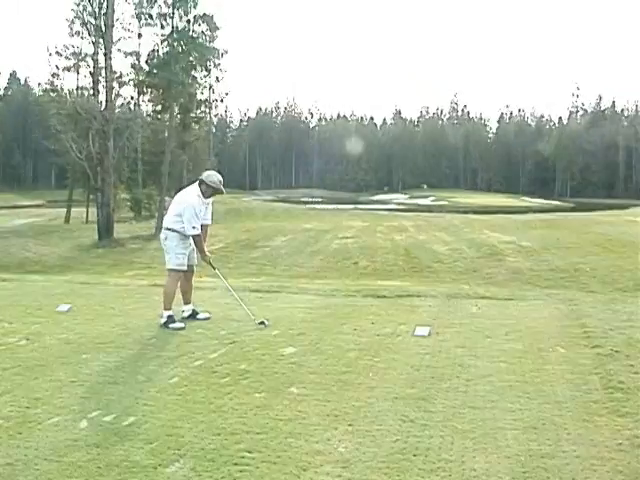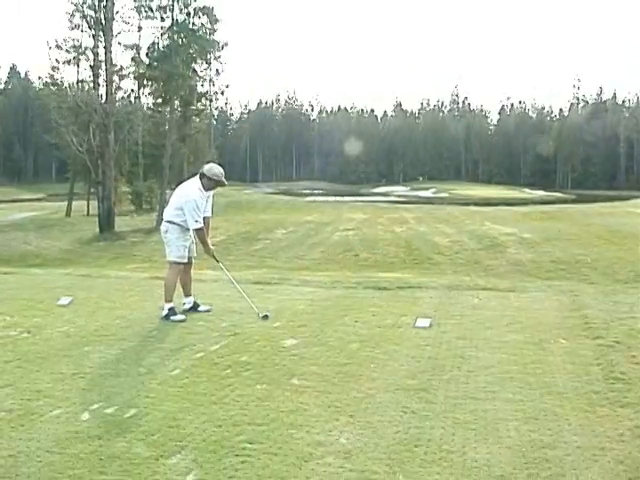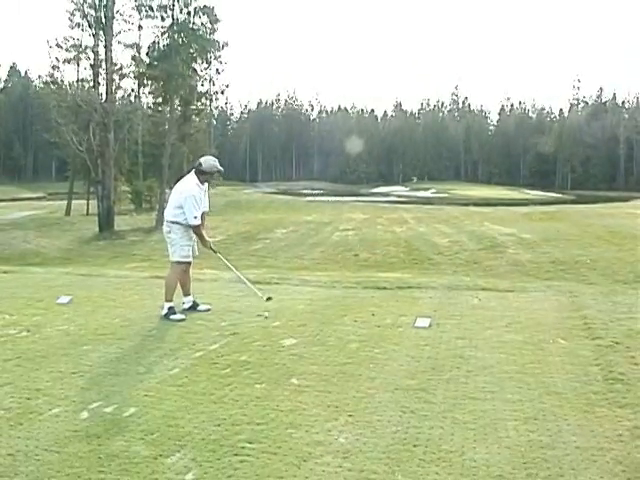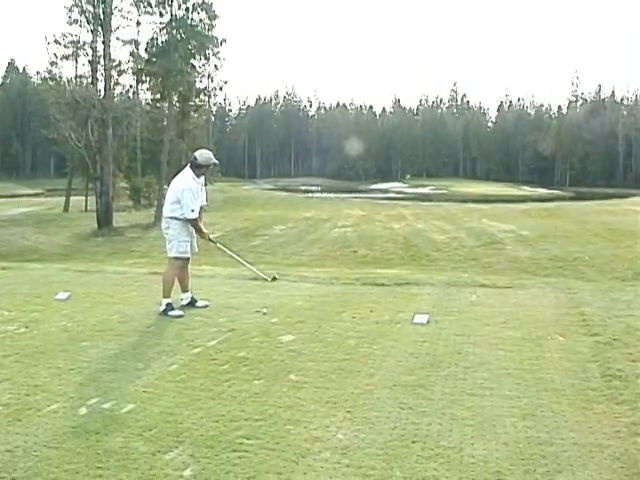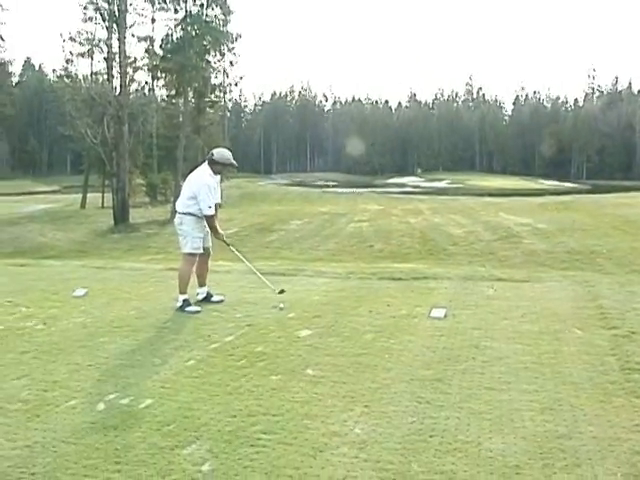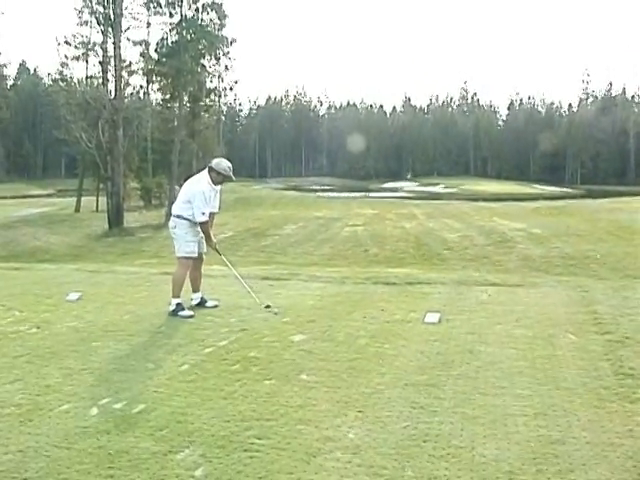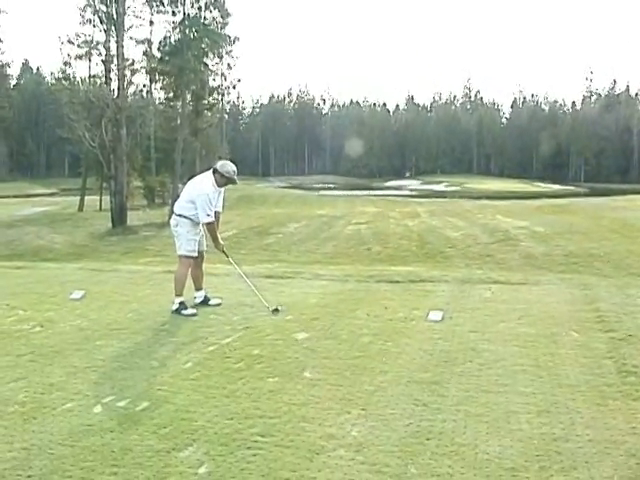
dt=0.3s
person 1, frame 1
left shoulder: (205, 196)
right shoulder: (191, 200)
left elbow: (205, 223)
right elbow: (194, 231)
left wrist: (204, 246)
right wrist: (203, 253)
left hip: (186, 236)
right hip: (174, 236)
left knee: (188, 272)
right knee: (175, 275)
left ankle: (188, 310)
right ankle: (167, 316)
person 1, frame 2
left shoulder: (206, 188)
right shoulder: (192, 194)
left elbow: (206, 215)
right elbow: (197, 225)
left wrist: (207, 240)
right wrist: (206, 246)
left hip: (185, 228)
right hip: (174, 228)
left knee: (188, 265)
right knee: (176, 267)
left ankle: (189, 302)
right ankle: (168, 309)
person 1, frame 3
left shoulder: (202, 183)
right shoulder: (190, 189)
left elbow: (203, 210)
right elbow: (194, 221)
left wrist: (203, 233)
right wrist: (203, 239)
left hip: (186, 227)
right hip: (176, 228)
left knee: (186, 266)
right knee: (177, 267)
left ankle: (188, 302)
right ankle: (168, 308)
person 1, frame 4
left shoulder: (198, 177)
right shoulder: (187, 184)
left elbow: (200, 204)
right elbow: (192, 215)
left wrist: (201, 226)
right wrist: (201, 231)
left hip: (185, 223)
right hip: (176, 224)
left knee: (185, 262)
right knee: (175, 263)
left ankle: (187, 298)
right ankle: (165, 304)
person 1, frame 5
left shoulder: (214, 175)
right shoulder: (204, 180)
left elbow: (214, 203)
right elbow: (208, 212)
left wrist: (216, 226)
right wrist: (216, 231)
left hip: (198, 219)
right hip: (188, 220)
left knee: (205, 255)
right knee: (190, 259)
left ankle: (203, 293)
right ankle: (182, 300)
person 1, frame 6
left shoulder: (214, 183)
right shoulder: (201, 187)
left elbow: (212, 211)
right elbow: (202, 218)
left wrist: (209, 235)
right wrist: (209, 239)
left hip: (193, 224)
right hip: (182, 224)
left knee: (198, 260)
right knee: (185, 263)
left ankle: (197, 298)
right ankle: (175, 304)
person 1, frame 7
left shoulder: (217, 183)
right shoulder: (204, 188)
left elbow: (216, 211)
right elbow: (208, 220)
left wrist: (217, 235)
right wrist: (216, 241)
left hip: (195, 222)
right hip: (183, 222)
left knee: (199, 259)
right knee: (186, 262)
left ankle: (200, 296)
right ankle: (178, 303)
